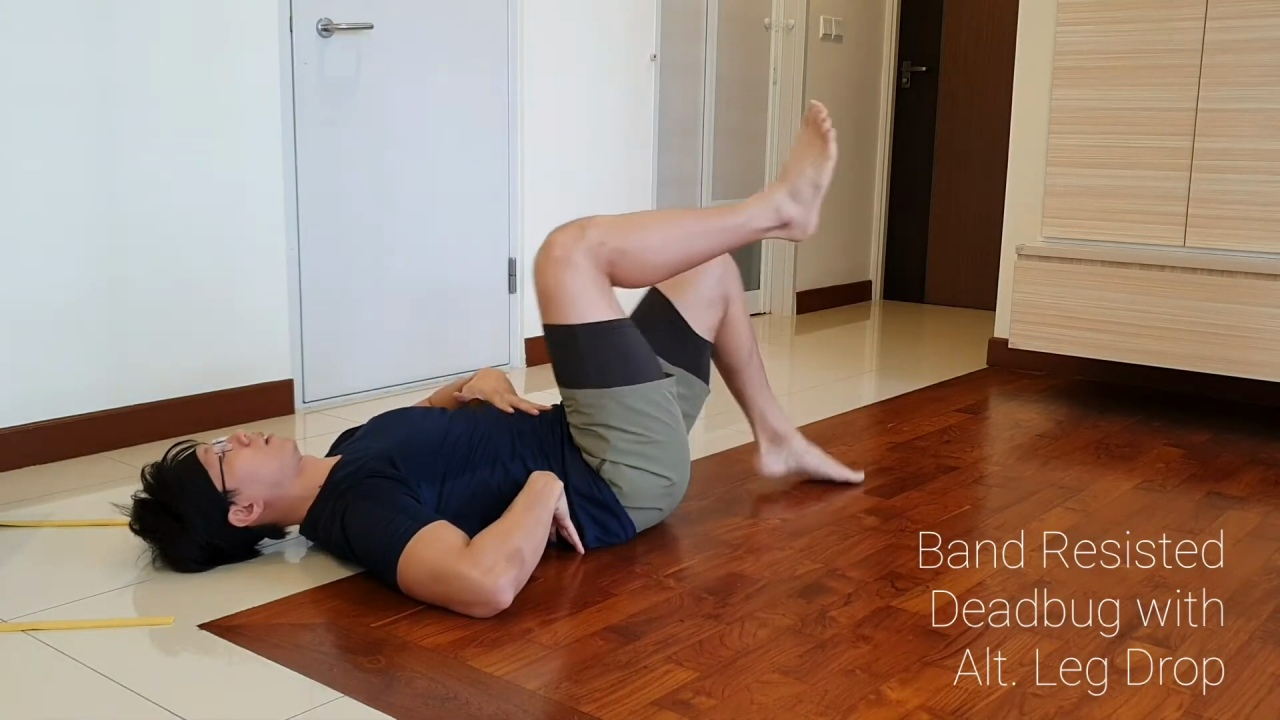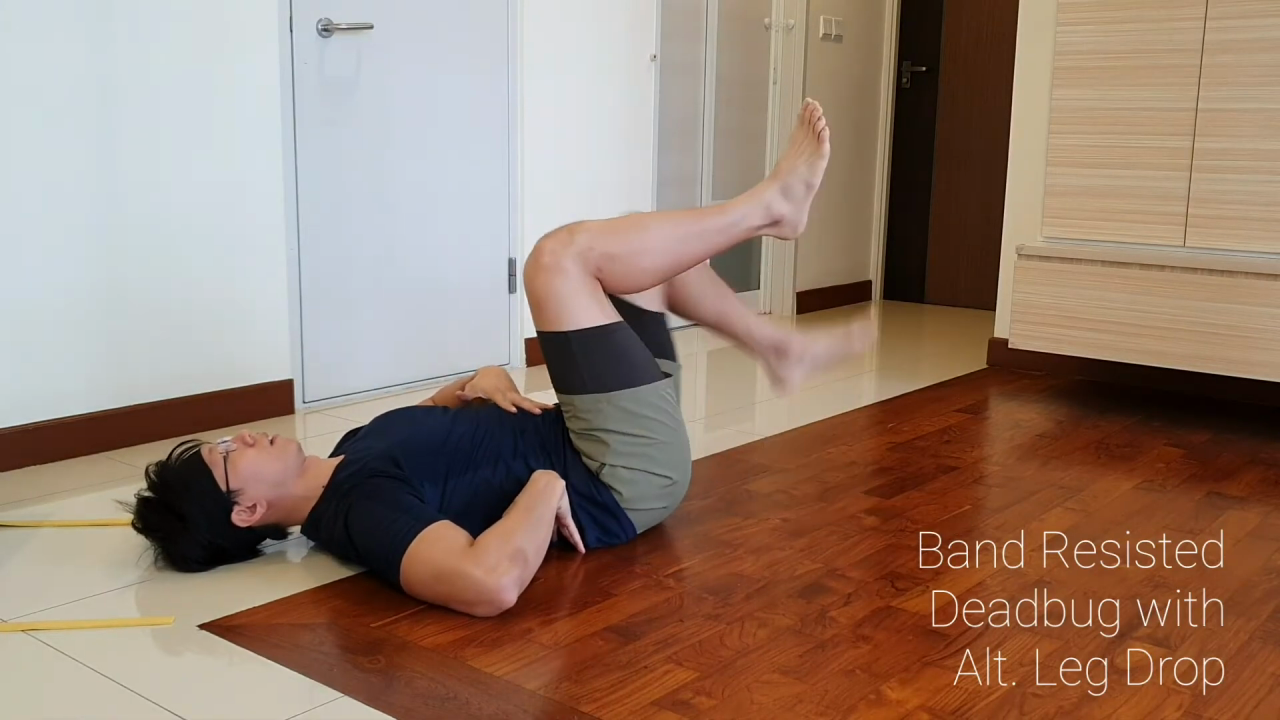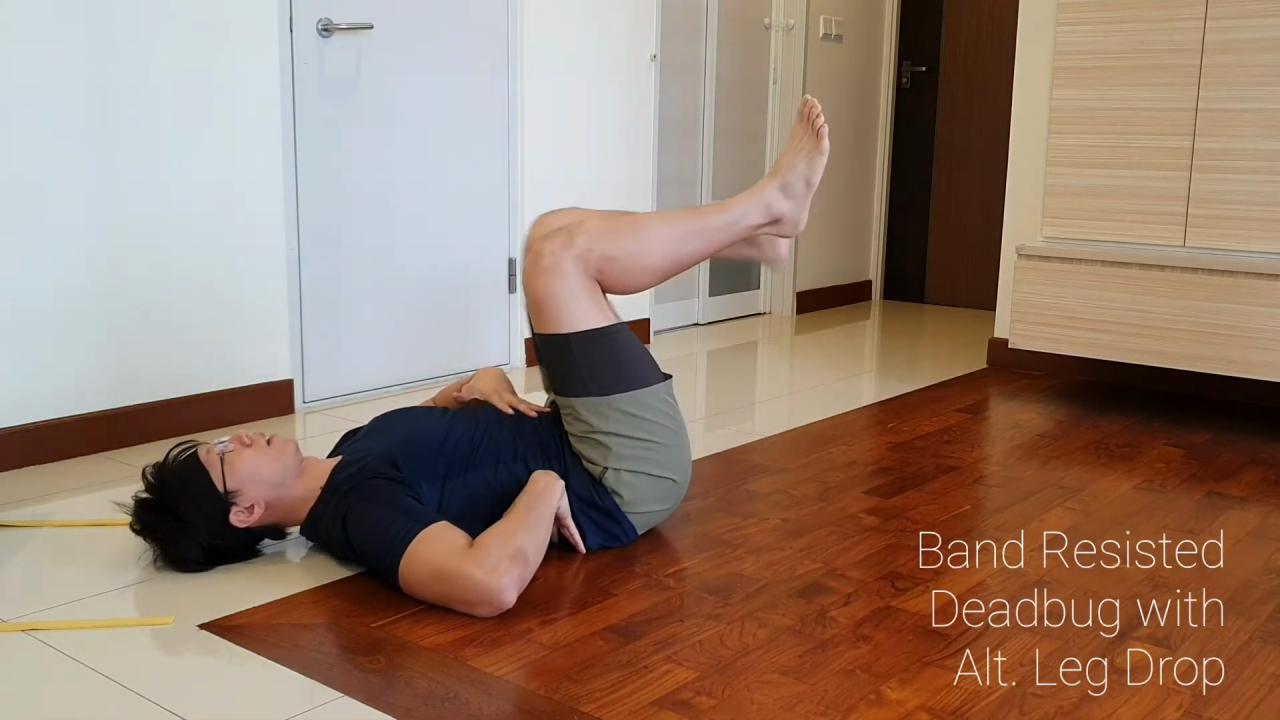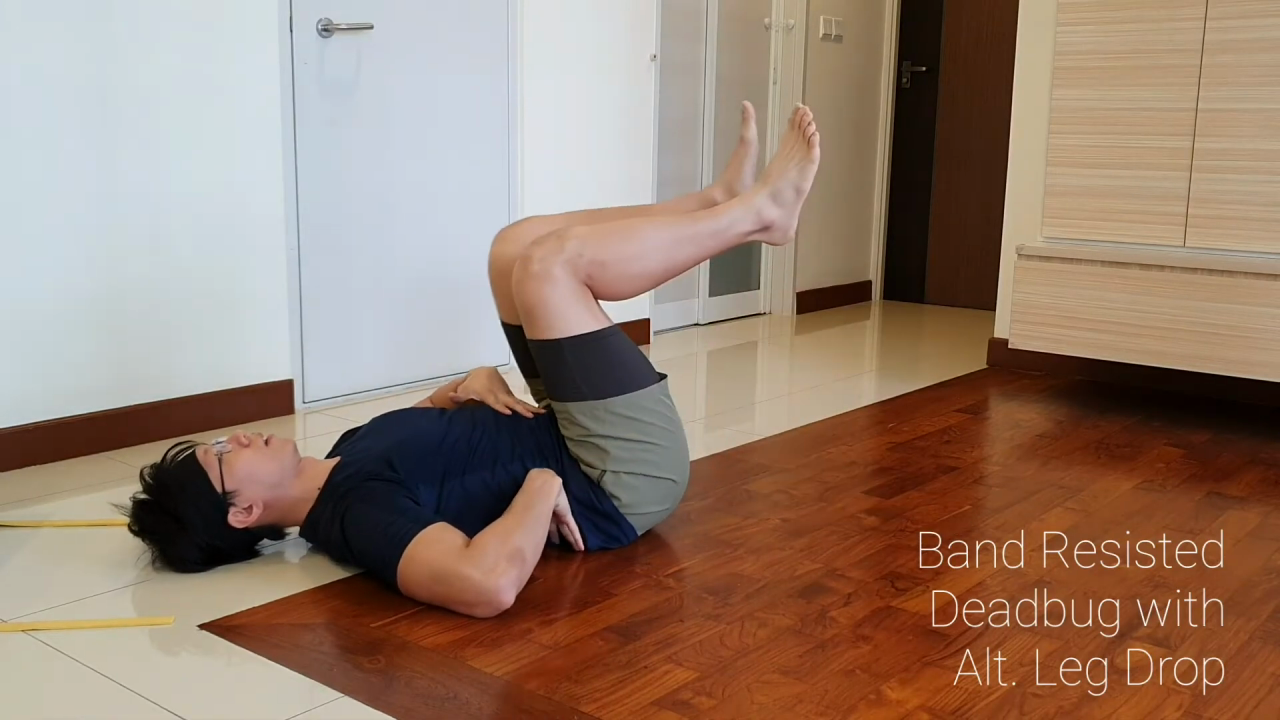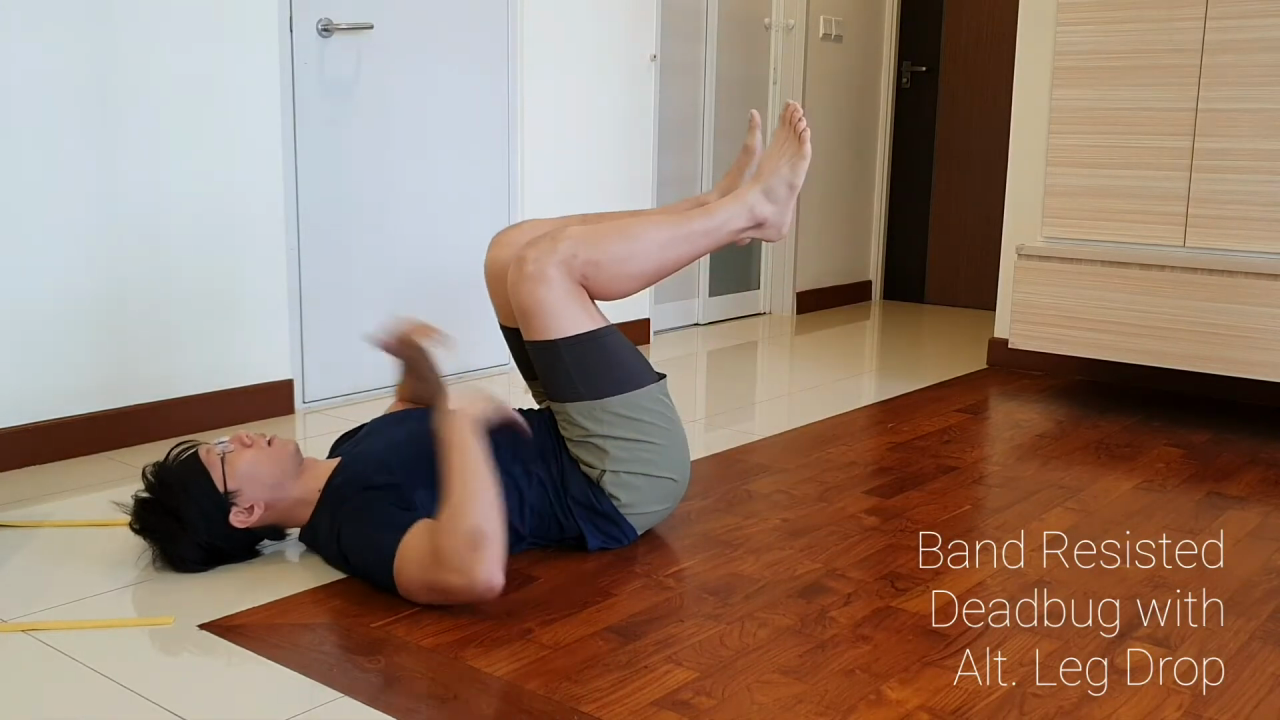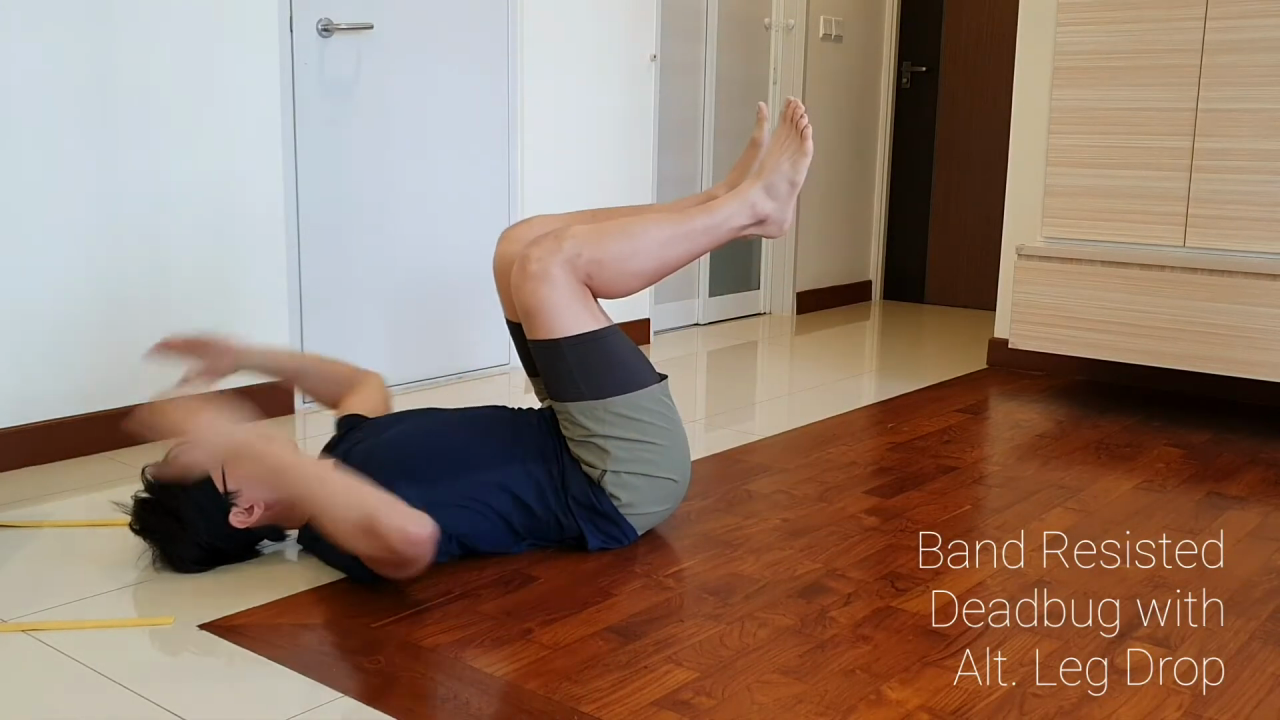
dt=0.2s
person 1, frame 1
left shoulder: (349, 455)
right shoulder: (357, 510)
right elbow: (488, 585)
left wrist: (473, 385)
right wrist: (545, 484)
left hip: (569, 435)
right hip: (628, 479)
left knee: (711, 268)
right knee: (570, 249)
left ankle: (778, 441)
right ankle: (780, 207)
person 1, frame 2
left shoulder: (354, 454)
right shoulder: (362, 508)
right elbow: (490, 585)
left wrist: (475, 384)
right wrist: (548, 482)
left hip: (576, 449)
right hip: (628, 481)
left knee: (647, 256)
right knee: (559, 256)
left ankle: (782, 347)
right ankle: (770, 204)
person 1, frame 3
left shoulder: (348, 458)
right shoulder: (359, 510)
left elbow: (423, 423)
right elbow: (489, 584)
left wrist: (473, 384)
right wrist: (544, 485)
left hip: (563, 437)
right hip: (632, 476)
left knee: (557, 230)
right knee: (560, 256)
left ankle: (754, 231)
right ankle: (769, 203)
person 1, frame 4
left shoulder: (349, 454)
right shoulder: (358, 513)
left elbow: (421, 426)
right elbow: (488, 585)
left wrist: (467, 385)
right wrist: (543, 484)
left hip: (564, 443)
right hip: (629, 480)
left knee: (520, 247)
right knee: (548, 264)
left ankle: (722, 204)
right ankle: (758, 211)
person 1, frame 5
left shoulder: (350, 456)
right shoulder: (356, 521)
left elbow: (417, 412)
right elbow: (476, 571)
left wrist: (416, 364)
right wrist: (459, 420)
left hip: (557, 442)
right hip: (629, 482)
left knee: (517, 250)
right knee: (541, 267)
left ankle: (723, 205)
right ankle: (752, 208)
person 1, frame 6
left shoulder: (348, 460)
right shoulder: (345, 523)
left elbow: (364, 382)
right elbow: (407, 532)
left wrist: (250, 357)
right wrist: (241, 441)
left hip: (561, 445)
right hip: (628, 482)
left knee: (525, 246)
right knee: (545, 263)
left ankle: (728, 202)
right ankle: (753, 205)
